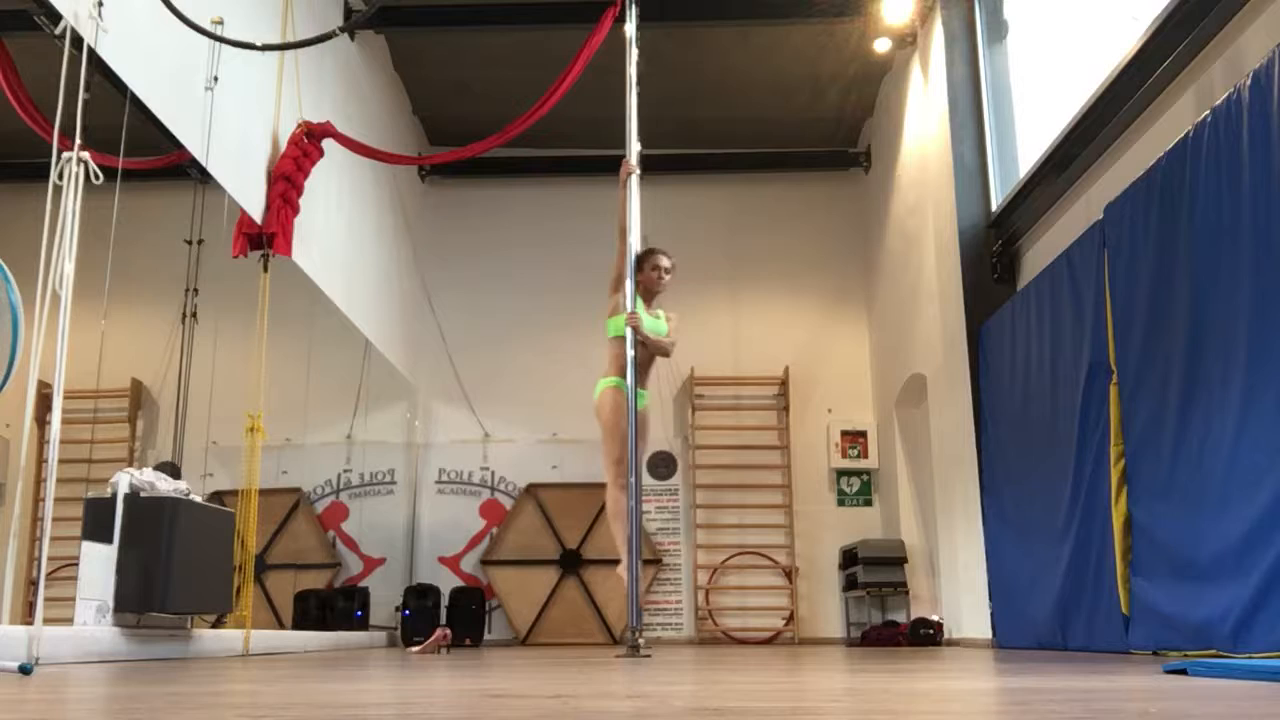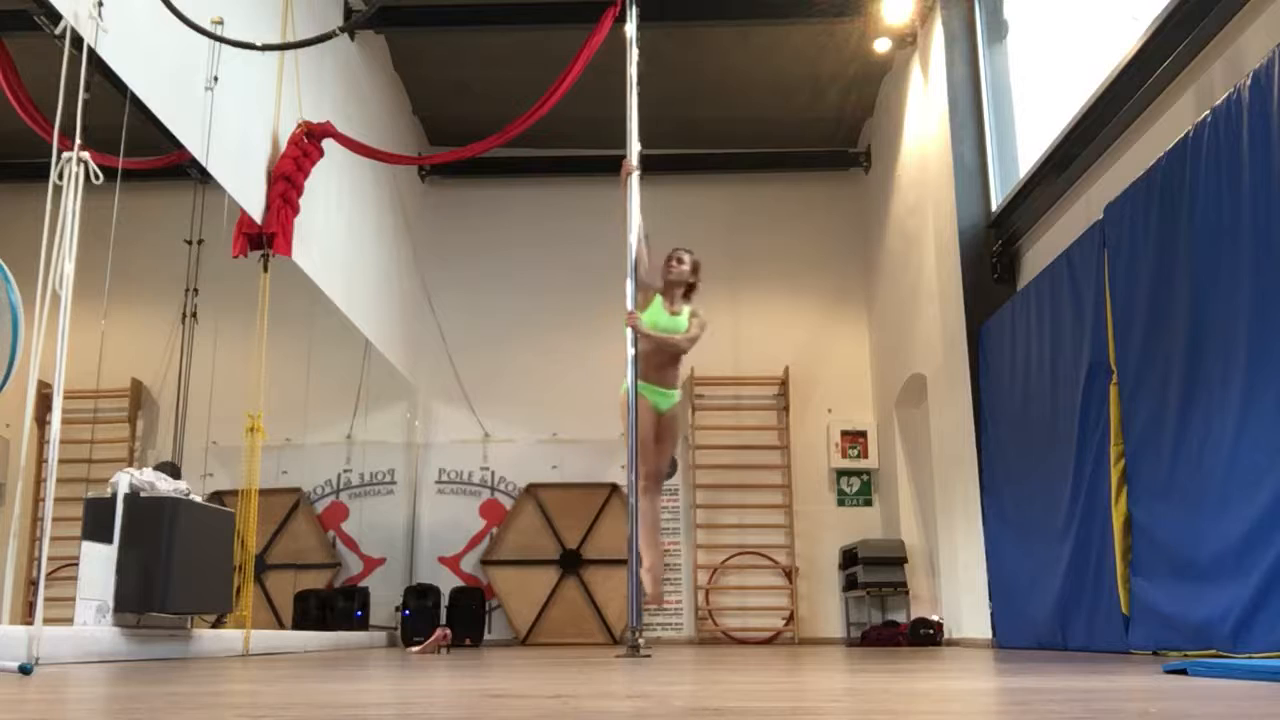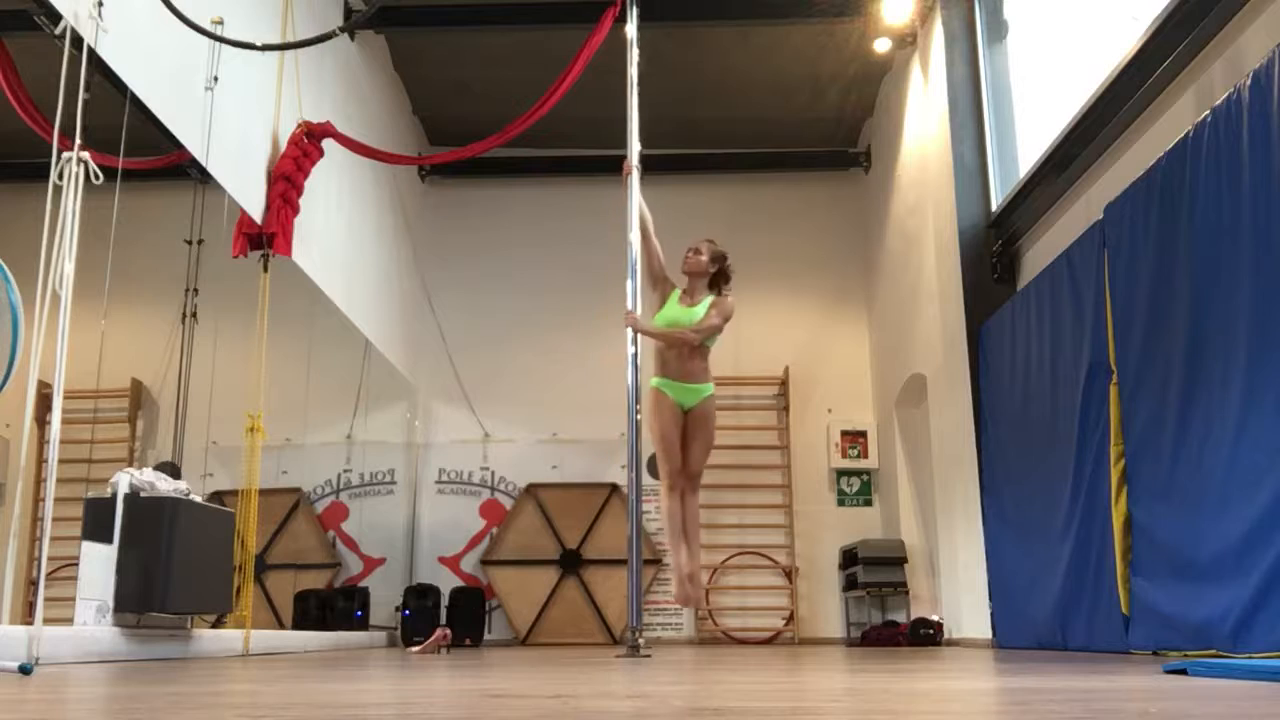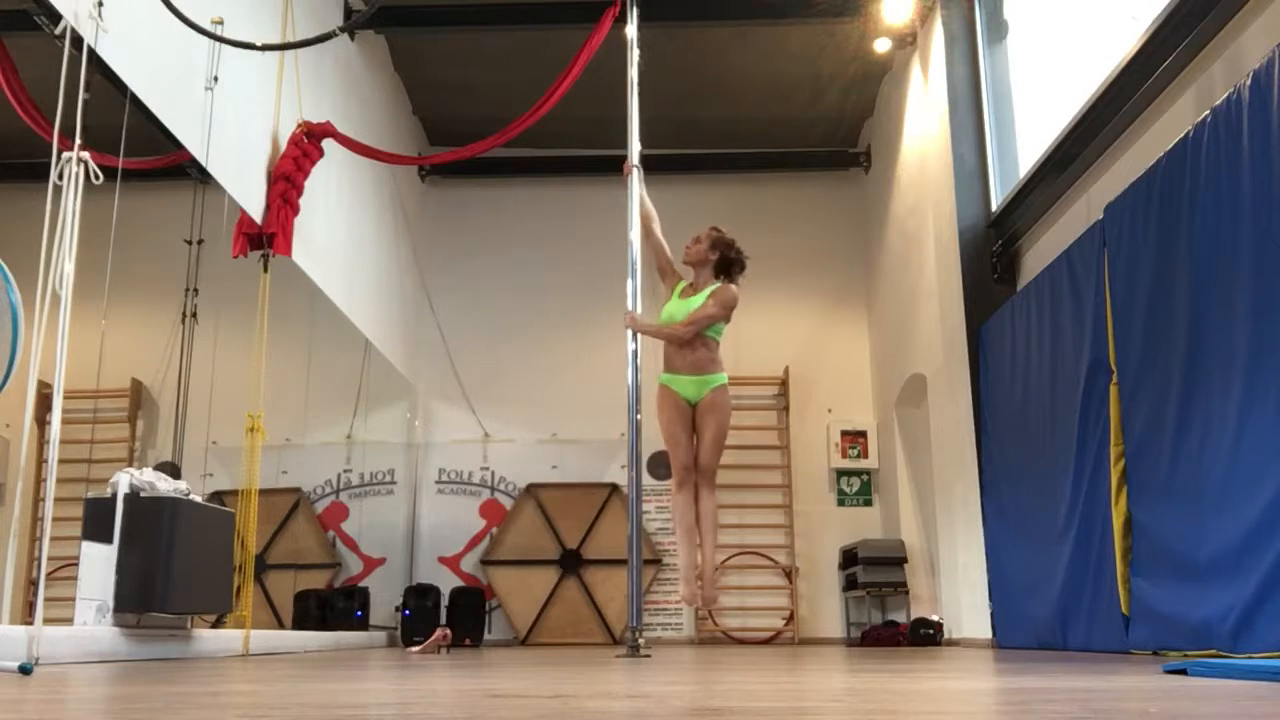
dt=0.2s
person 1, frame 1
left shoulder: (667, 317)
right shoulder: (622, 295)
left elbow: (667, 348)
right elbow: (623, 243)
left wrist: (642, 332)
right wrist: (625, 187)
left hip: (640, 400)
right hip: (614, 391)
left knee: (626, 480)
right knee: (619, 478)
left ankle: (628, 561)
right ankle: (628, 562)
person 1, frame 2
left shoulder: (696, 317)
right shoulder: (646, 297)
left elbow: (683, 345)
right elbow: (637, 242)
left wrist: (646, 331)
right wrist: (629, 188)
left hip: (669, 399)
right hip: (640, 393)
left knee: (655, 483)
right knee: (644, 481)
left ankle: (653, 566)
right ankle: (650, 568)
person 1, frame 3
left shoulder: (722, 305)
right shoulder: (667, 292)
left elbow: (692, 338)
right elbow: (648, 236)
left wrist: (646, 328)
left hip: (701, 395)
right hip: (665, 391)
left knee: (691, 482)
right knee: (671, 480)
left ankle: (695, 568)
right ankle: (680, 570)
person 1, frame 4
left shoulder: (726, 294)
right shoulder: (674, 283)
left elbow: (685, 332)
right elbow: (652, 230)
left wrist: (641, 326)
right wrist: (639, 185)
left hip: (711, 386)
right hip: (673, 386)
left knee: (706, 476)
right knee: (682, 476)
left ankle: (709, 568)
right ankle: (687, 569)
